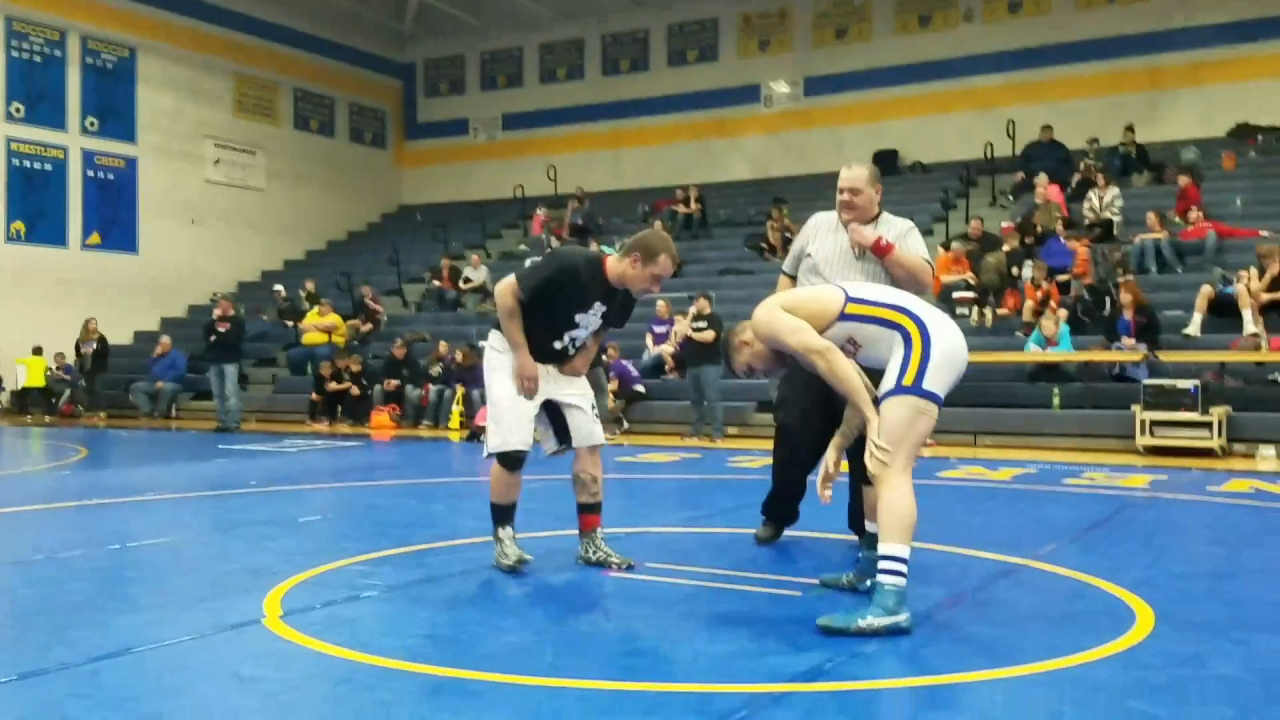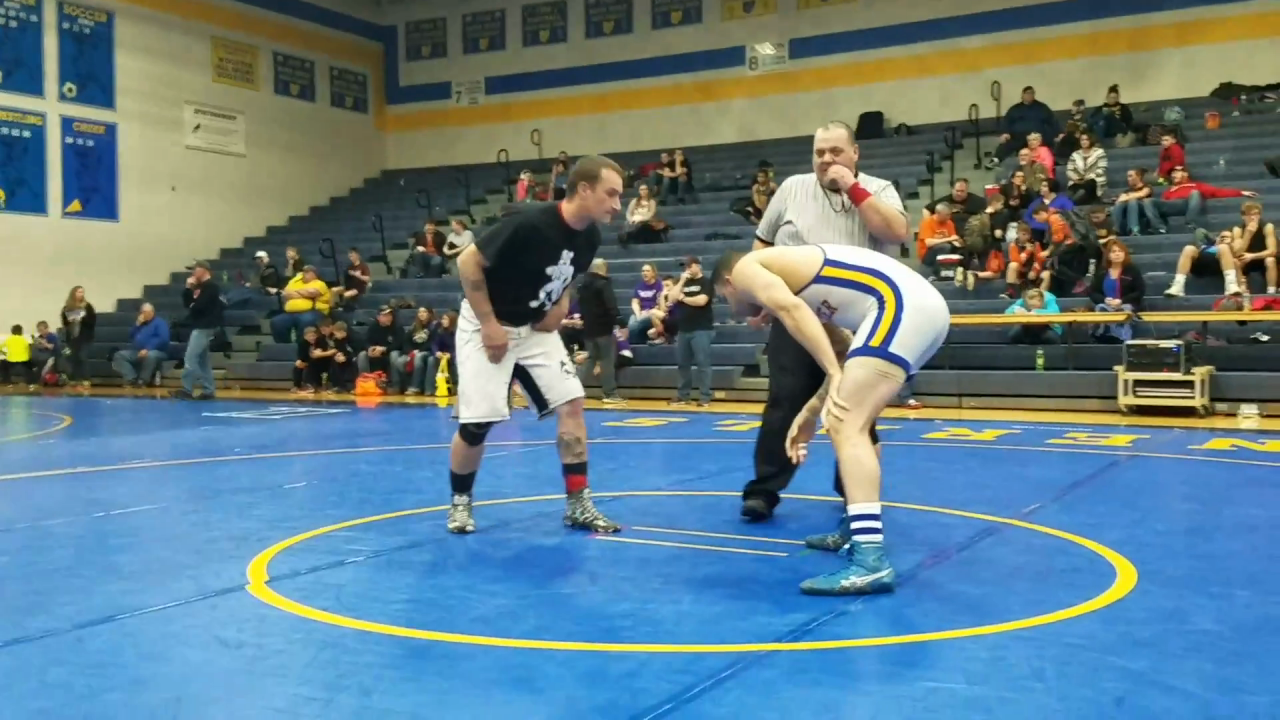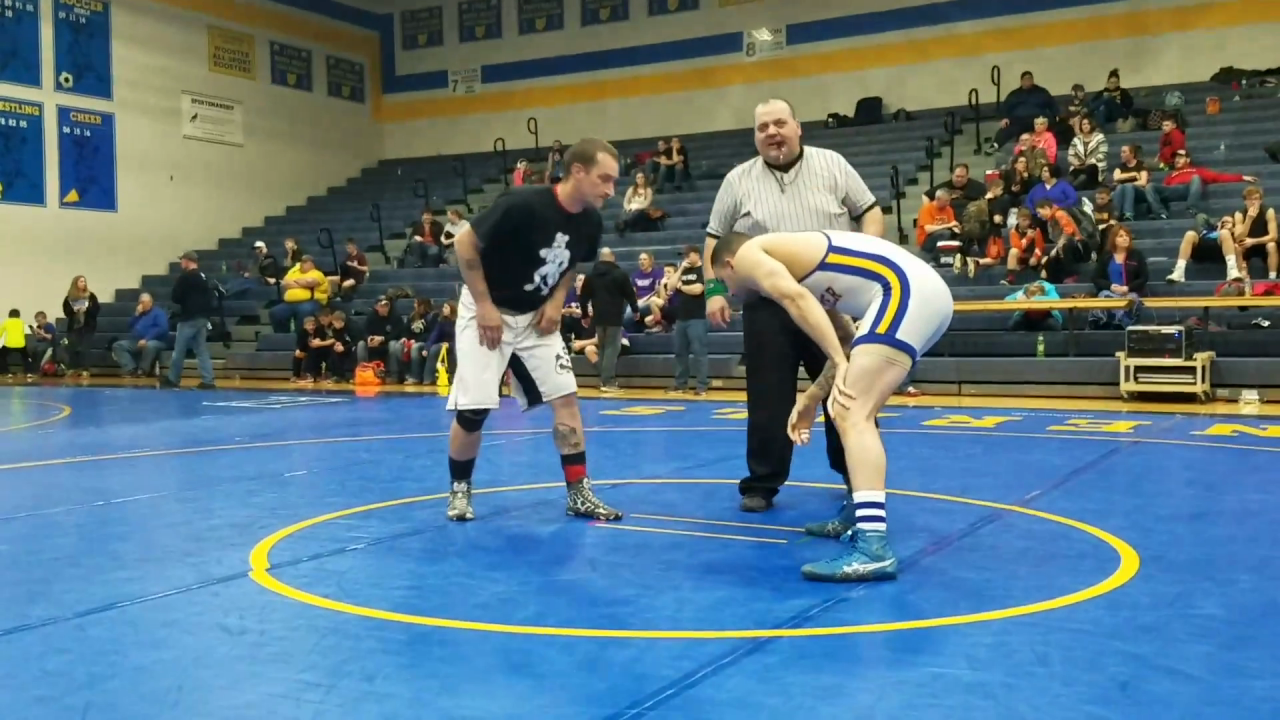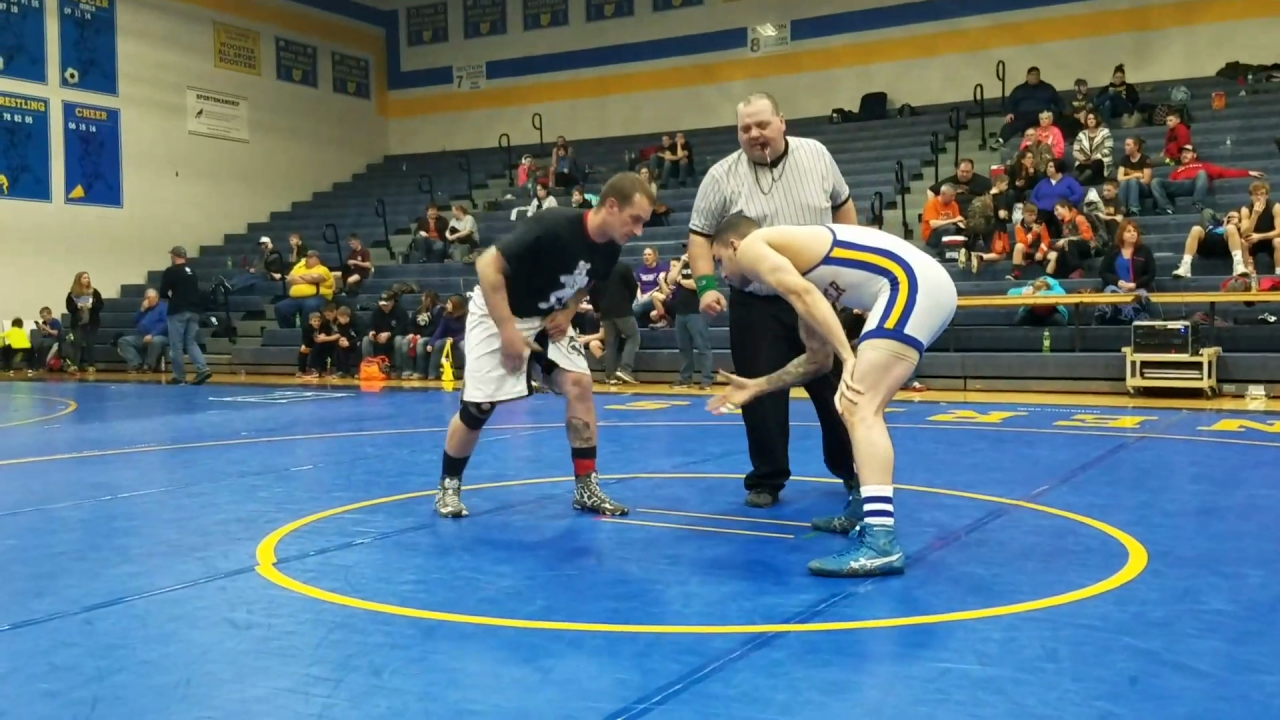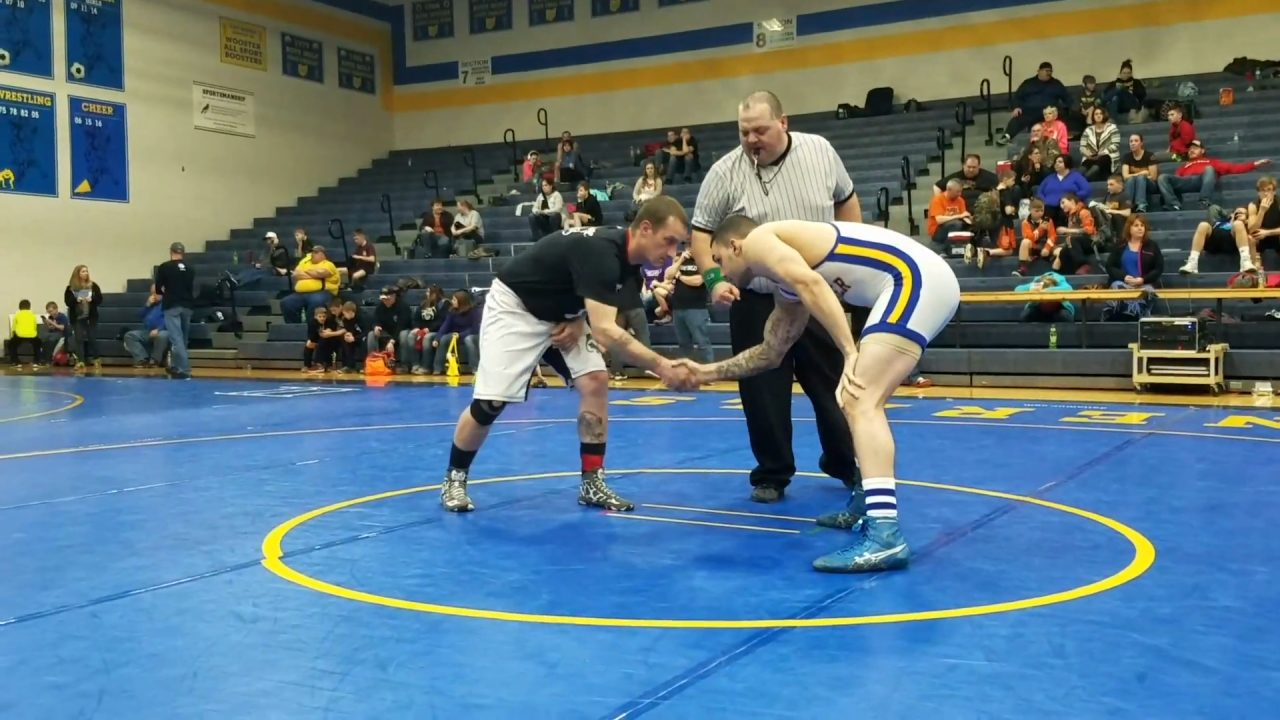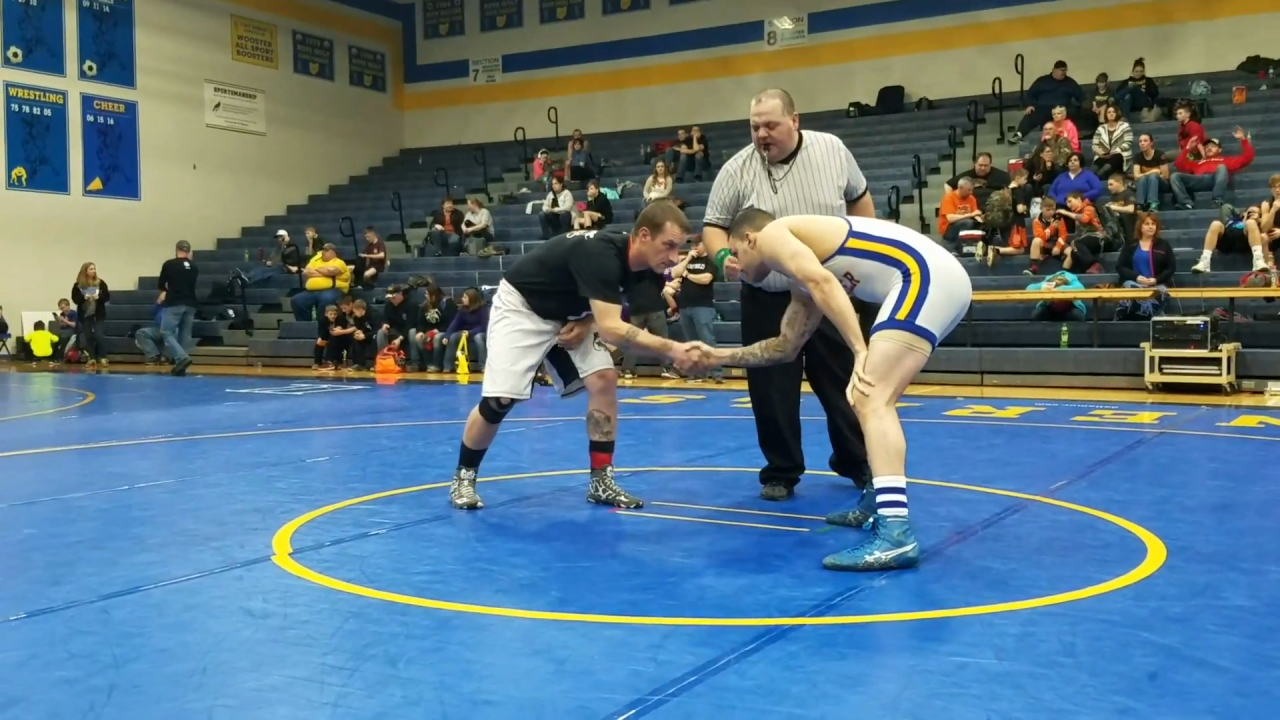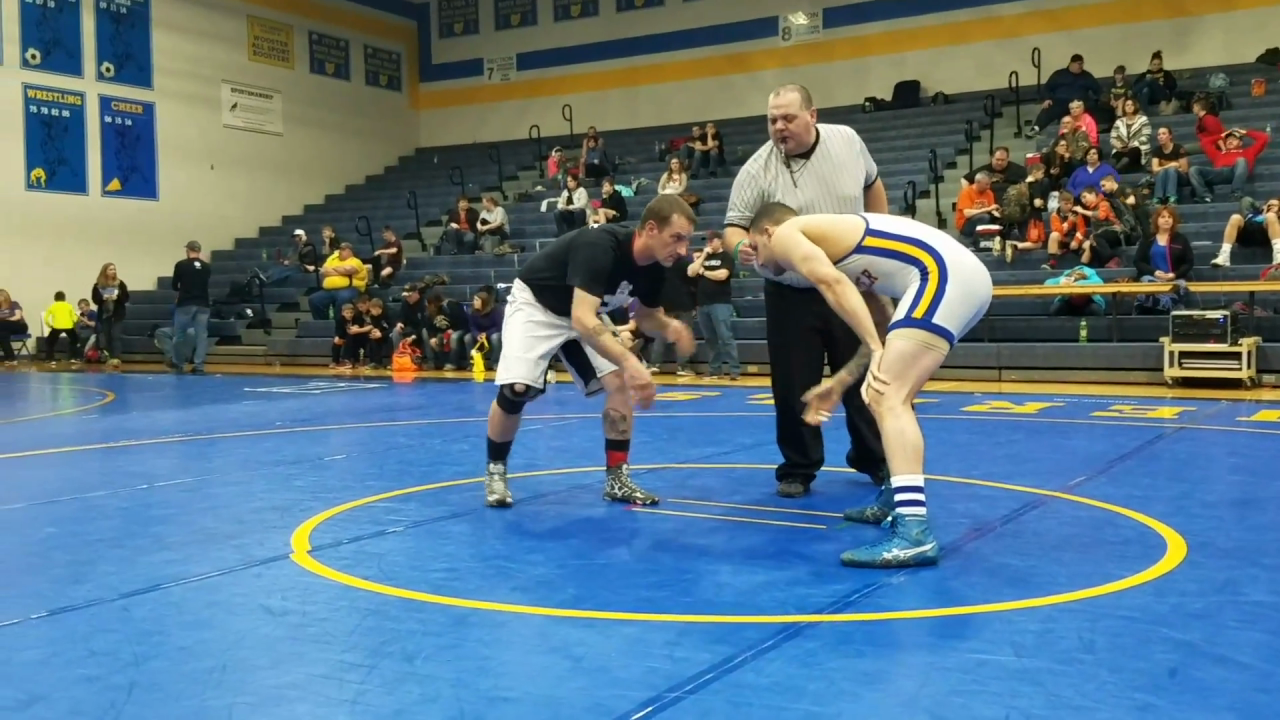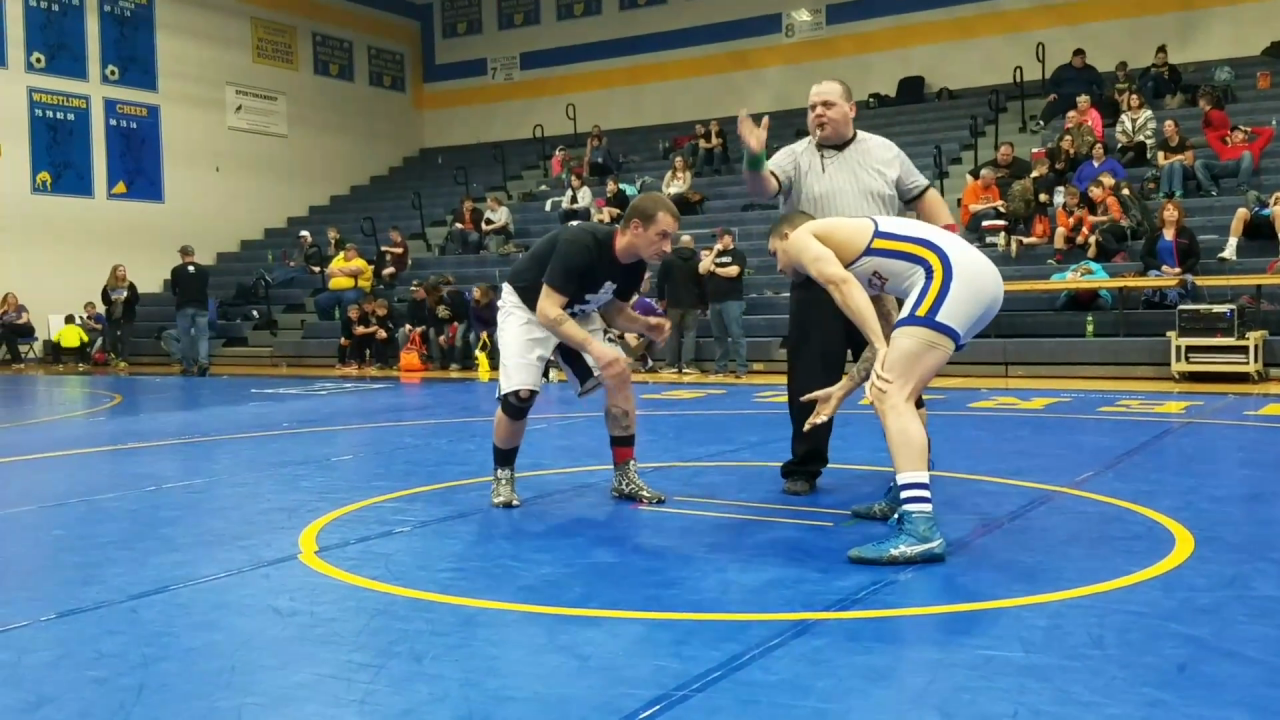
dt=0.4s
person 1, frame 1
left shoulder: (901, 230)
right shoulder: (818, 222)
left elbow: (923, 281)
right elbow: (787, 277)
left wrist: (878, 244)
left knee: (869, 443)
right knee: (793, 431)
left ankle: (869, 527)
right ankle: (779, 512)
person 1, frame 2
left shoulder: (878, 190)
right shoulder: (792, 189)
left elbow: (896, 232)
right elbow: (762, 243)
left wrist: (853, 188)
right knee: (785, 402)
right ankle: (763, 490)
person 1, frame 3
left shoulder: (832, 165)
right shoulder: (738, 180)
left elbow: (873, 214)
right elbow: (715, 240)
right wrist: (715, 290)
right hip: (767, 308)
right knee: (768, 399)
left ankle: (855, 474)
right ankle: (761, 483)
person 1, frame 4
left shoulder: (816, 155)
right shoulder: (723, 176)
left elbow: (843, 206)
right elbow: (700, 236)
right wrist: (706, 284)
right hip: (755, 305)
left knee: (833, 387)
right knee: (762, 395)
left ankle: (849, 469)
right ankle: (765, 479)
person 1, frame 5
left shoulder: (820, 151)
right shoulder: (725, 172)
left elbow: (846, 201)
right elbow: (701, 231)
right wrist: (714, 278)
right hip: (756, 303)
left knee: (832, 386)
right knee: (764, 393)
left ankle: (847, 465)
right ankle: (771, 474)
person 1, frame 6
left shoulder: (831, 149)
right shoulder: (737, 170)
left elbow: (859, 199)
right elbow: (714, 225)
right wrist: (723, 257)
right hip: (766, 301)
left knee: (842, 384)
right knee: (772, 391)
left ankle: (858, 464)
right ankle: (781, 472)
person 1, frame 7
left shoulder: (847, 141)
right shoulder: (758, 169)
left elbow: (872, 186)
right elbow: (735, 225)
right wrist: (740, 247)
right hip: (792, 297)
right knee: (794, 385)
left ankle: (874, 460)
right ankle: (797, 469)
person 1, frame 8
left shoulder: (884, 151)
right shoulder: (795, 157)
left elbow: (922, 195)
right elbow: (765, 185)
left wrist: (948, 234)
right wrist: (754, 157)
right hip: (818, 290)
right knee: (810, 381)
right ankle: (803, 467)
person 2, frame 1
left shoulder: (765, 318)
right shoulder: (796, 328)
left elbow: (824, 353)
right elbow: (859, 392)
left wrist: (873, 419)
right wrist: (837, 448)
left hip: (923, 339)
right hip: (939, 338)
left knee: (889, 468)
right knee: (880, 462)
left ankle: (889, 604)
right ankle: (873, 566)
person 2, frame 2
left shoulder: (745, 269)
right shoulder: (784, 271)
left elbow: (792, 310)
right elbow: (844, 354)
left wrist: (836, 378)
right wrist: (810, 412)
left hip: (900, 304)
right hip: (926, 304)
left knee: (844, 426)
right knee: (853, 422)
left ankle: (870, 561)
right ankle: (858, 530)
person 2, frame 3
left shoulder: (748, 254)
right shoulder: (784, 255)
left elbow: (797, 298)
right elbow: (845, 341)
left wrist: (841, 364)
right wrist: (812, 398)
left hip: (905, 290)
right hip: (927, 290)
left knee: (851, 415)
right knee: (857, 410)
left ankle: (874, 548)
right ankle: (859, 517)
person 2, frame 4
left shoulder: (751, 247)
right shoulder: (785, 251)
left elbow: (804, 294)
right elbow: (821, 354)
left wrist: (848, 360)
right wrist: (759, 386)
left hip: (910, 283)
right hip: (929, 283)
left knee: (858, 409)
right knee: (863, 405)
left ankle: (881, 543)
right ankle: (865, 510)
person 2, frame 5
left shoulder: (757, 241)
right shoulder: (788, 290)
left elbow: (811, 282)
right elbow: (771, 352)
left wrist: (850, 354)
right wrist: (710, 372)
left hip: (912, 278)
right hip: (930, 280)
left knee: (859, 402)
right knee: (864, 400)
left ankle: (884, 537)
right ankle: (869, 504)
person 2, frame 6
left shoulder: (772, 235)
right shoulder: (802, 281)
left elbow: (823, 281)
right elbow: (788, 344)
left wrist: (860, 351)
right wrist: (721, 356)
left hip: (924, 276)
right hip: (943, 277)
left knee: (869, 400)
right knee: (875, 398)
left ankle: (894, 534)
right ankle: (882, 502)
person 2, frame 7
left shoulder: (785, 235)
right shoulder: (821, 239)
left elbow: (833, 283)
right elbow: (873, 326)
left wrist: (877, 350)
right wrist: (838, 384)
left hip: (944, 274)
right hip: (966, 273)
left knee: (886, 398)
right knee: (894, 394)
left ankle: (914, 533)
right ankle: (899, 500)
person 2, frame 8
left shoulder: (800, 237)
right shoulder: (847, 244)
left elbow: (839, 281)
right elbow: (892, 335)
left wrist: (881, 347)
right wrist: (842, 390)
left hip: (951, 274)
right hip: (979, 276)
left knee: (889, 396)
right knee: (897, 391)
left ankle: (921, 530)
right ankle: (906, 497)
person 3, frame 1
left shoulder: (624, 296)
right shoulder: (569, 266)
right elbow: (505, 291)
left wrist: (587, 354)
right wrist: (521, 356)
left hip: (560, 364)
right hip: (513, 354)
left knee: (590, 445)
right knee: (512, 449)
left ankle: (591, 543)
right ankle: (504, 539)
person 3, frame 2
left shoulder: (590, 236)
right shoulder: (528, 223)
right elbow: (468, 262)
left wrist: (561, 305)
right wrist: (489, 324)
left hip: (535, 328)
right hip: (486, 326)
left knee: (571, 404)
right knee: (477, 422)
left ankle: (579, 503)
right ankle: (460, 501)
person 3, frame 3
left shoulder: (591, 223)
right shoulder: (521, 204)
right elbow: (465, 244)
left wrist: (557, 301)
right wrist: (484, 305)
left hip: (536, 318)
right hip: (489, 313)
left knee: (565, 398)
right knee: (472, 410)
left ankle: (579, 494)
right ankle: (460, 489)
person 3, frame 4
left shoulder: (609, 249)
right shoulder: (553, 227)
right elbow: (488, 266)
left wrist: (567, 313)
right wrist: (507, 331)
left hip: (547, 318)
right hip: (498, 314)
left knee: (579, 385)
right knee: (478, 406)
left ankle: (586, 488)
right ankle: (449, 486)
person 3, frame 5
left shoulder: (631, 258)
right shoulder: (600, 251)
right elbow: (604, 331)
left wrist: (576, 321)
right wrist: (661, 367)
left hip: (558, 313)
right hip: (513, 307)
left knee: (595, 381)
right knee: (491, 402)
left ankle: (592, 484)
right ankle: (455, 477)
person 3, frame 6
left shoulder: (641, 264)
right shoulder: (600, 253)
right elbow: (611, 329)
left wrist: (586, 323)
right wrist: (670, 348)
left hip: (566, 315)
right hip: (521, 306)
left knee: (604, 380)
right knee: (500, 400)
left ankle: (601, 481)
right ankle: (464, 476)
person 3, frame 7
left shoulder: (653, 266)
right shoulder: (600, 245)
left elbow: (649, 318)
right elbow: (582, 318)
left wrist: (670, 329)
right wrist: (629, 361)
left hip: (586, 310)
right hip: (536, 304)
left knee: (620, 381)
right knee: (515, 390)
left ankle: (617, 479)
right ankle: (496, 470)
person 3, frame 8
left shoulder: (635, 264)
right shoulder: (581, 243)
left elbow: (614, 314)
right elbow: (546, 311)
left wrist: (645, 324)
right wrist: (593, 347)
left hip: (576, 312)
right hip: (526, 307)
left knee: (619, 376)
right knee: (520, 395)
left ankle: (625, 475)
right ankle: (503, 476)
